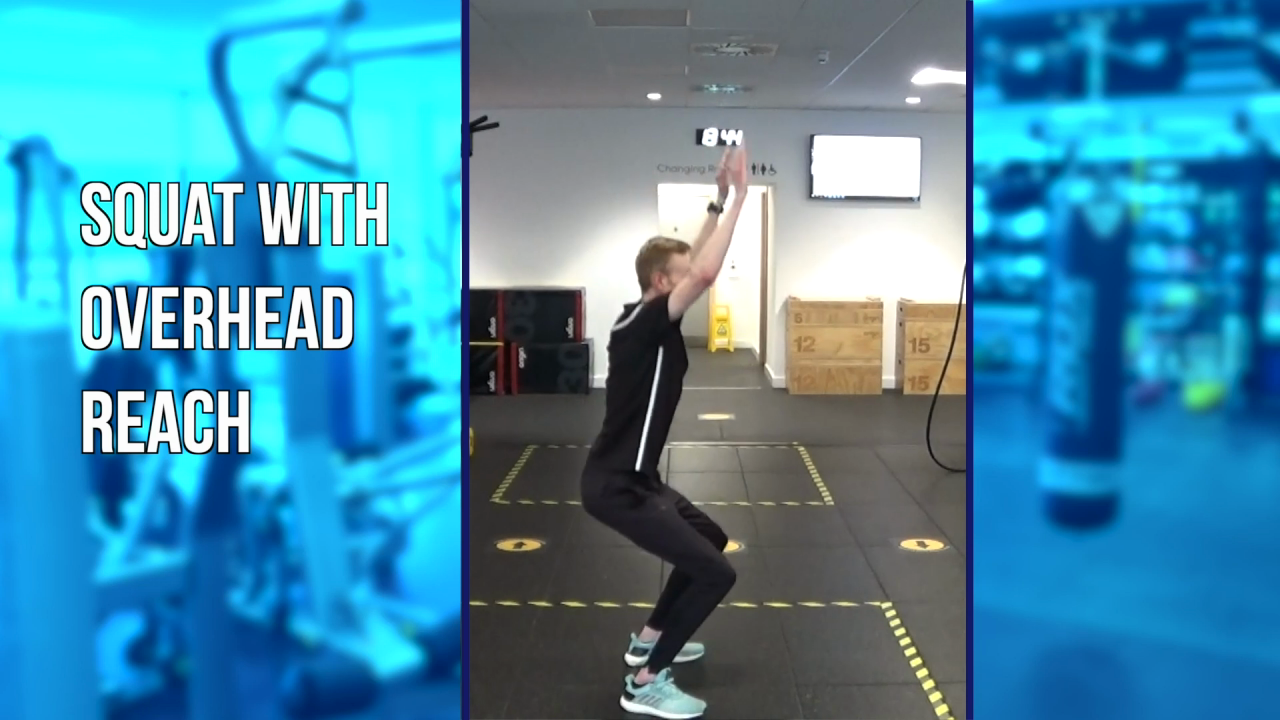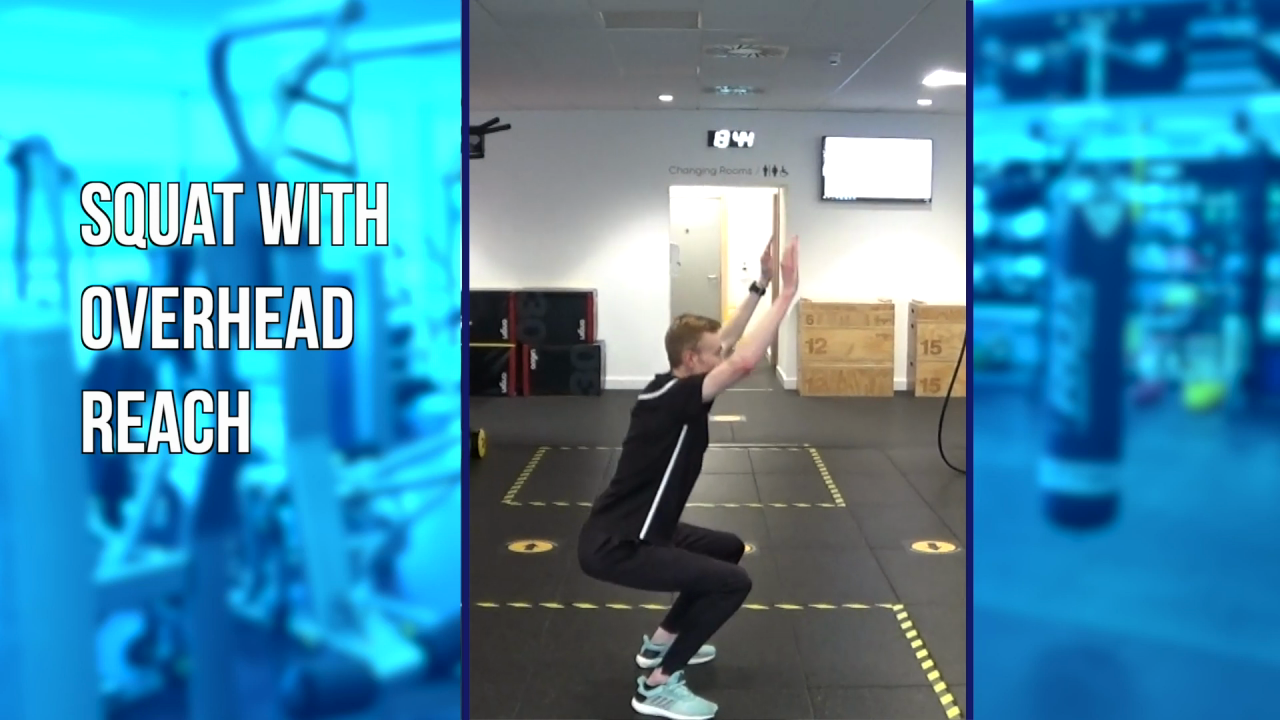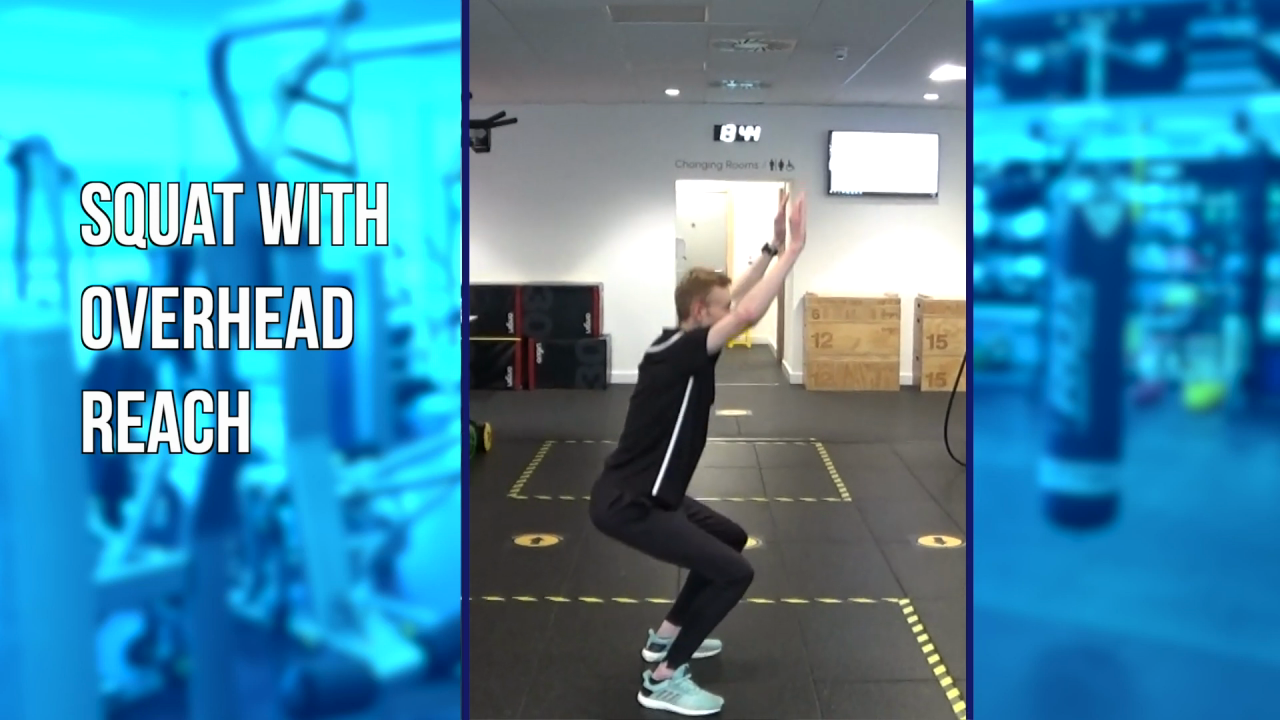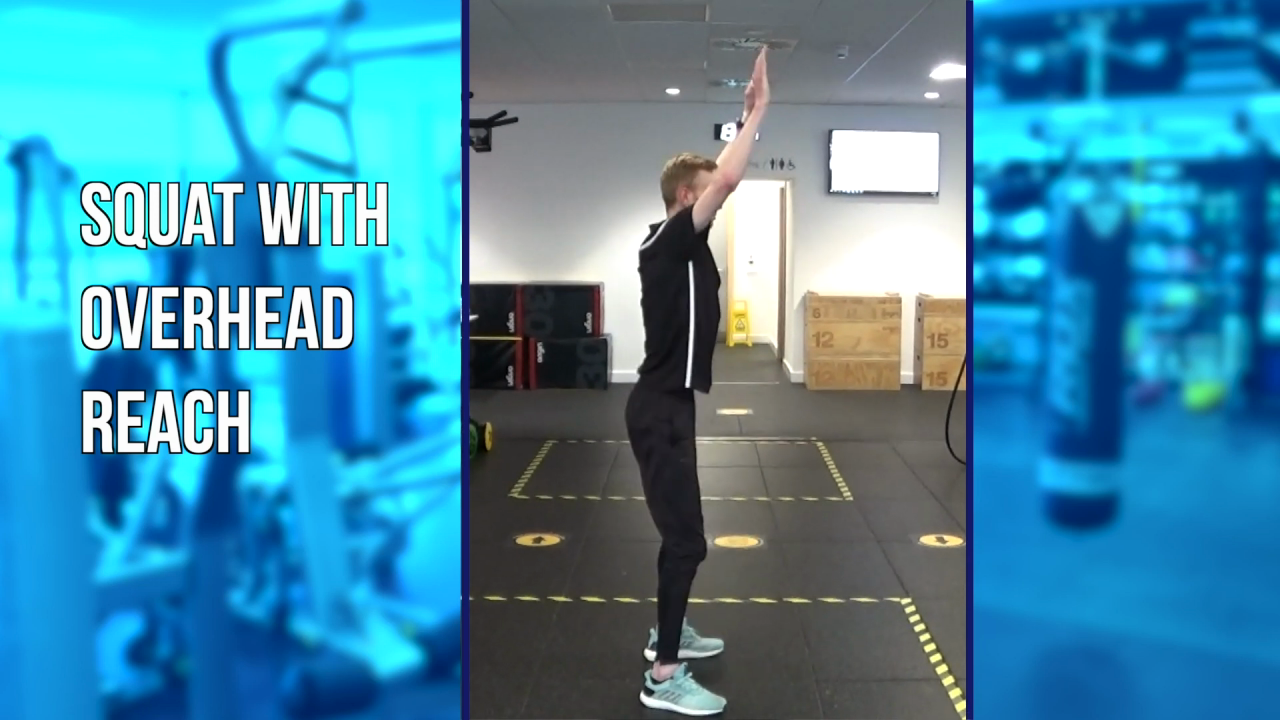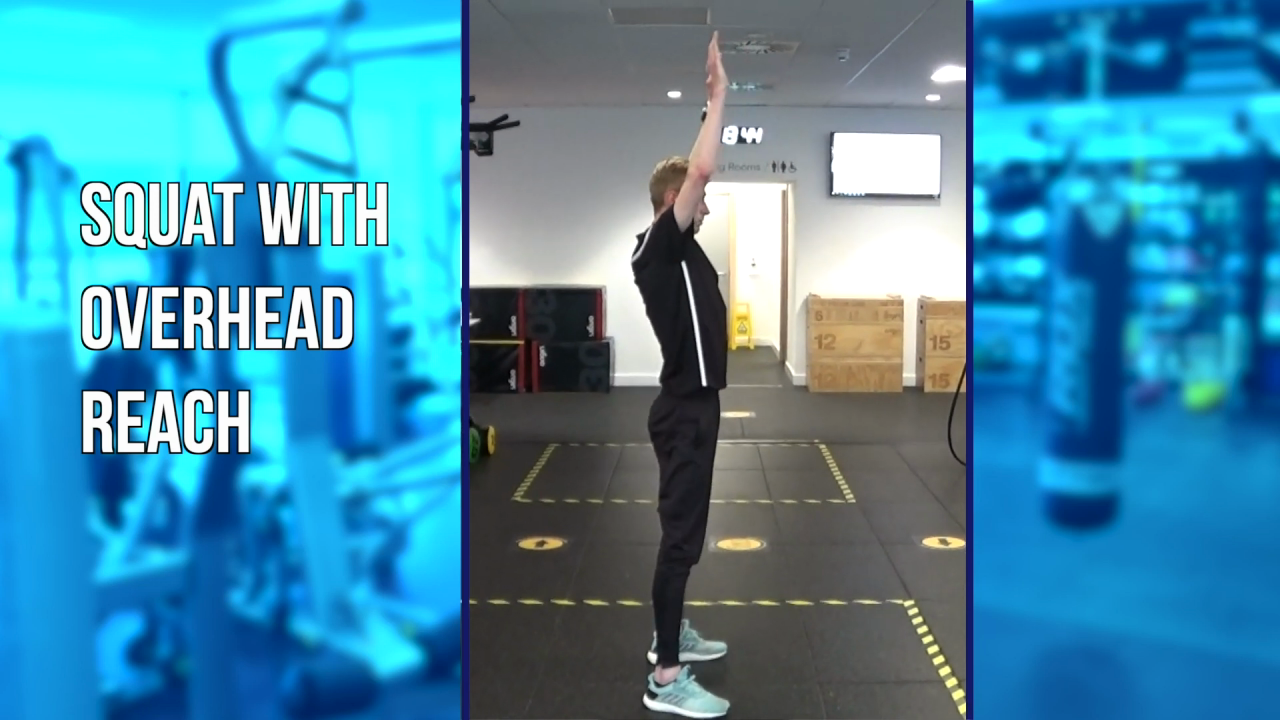
dt=0.5s
person 1, frame 1
left shoulder: (647, 320)
right shoulder: (644, 322)
left elbow: (695, 265)
right elbow: (705, 273)
left wrist: (720, 203)
right wrist: (737, 203)
left hip: (631, 477)
right hip: (617, 486)
left knee: (711, 541)
right knee: (715, 574)
left ankle: (649, 636)
person 1, frame 2
left shoulder: (672, 388)
right shoulder: (674, 400)
left elbow: (728, 343)
right elbow: (744, 363)
left wrist: (760, 286)
right wrist: (786, 295)
left hip: (633, 531)
right hip: (614, 546)
left knee: (729, 549)
right knee: (732, 584)
left ankle: (661, 640)
person 1, frame 3
left shoulder: (682, 346)
right shoulder: (678, 352)
left elbow: (737, 304)
right elbow: (747, 315)
left wrist: (771, 248)
right wrist: (791, 251)
left hip: (648, 491)
right hip: (628, 502)
left knee: (730, 538)
right knee: (733, 572)
left ankle: (668, 632)
person 1, frame 4
left shoulder: (673, 243)
right shoulder: (671, 240)
left elbow: (719, 178)
right elbow: (728, 180)
left wrist: (749, 119)
right wrist: (756, 115)
left hip: (666, 406)
right hip: (661, 412)
left knee: (683, 533)
right knee: (686, 541)
left ankle: (668, 631)
person 1, frame 5
left shoulder: (672, 248)
right shoulder: (661, 246)
left elbow: (695, 174)
right elbow: (700, 170)
left wrist: (715, 104)
right wrist: (717, 98)
left hip: (690, 405)
right hip: (685, 411)
left knee: (684, 533)
right knee: (681, 538)
left ankle: (670, 634)
